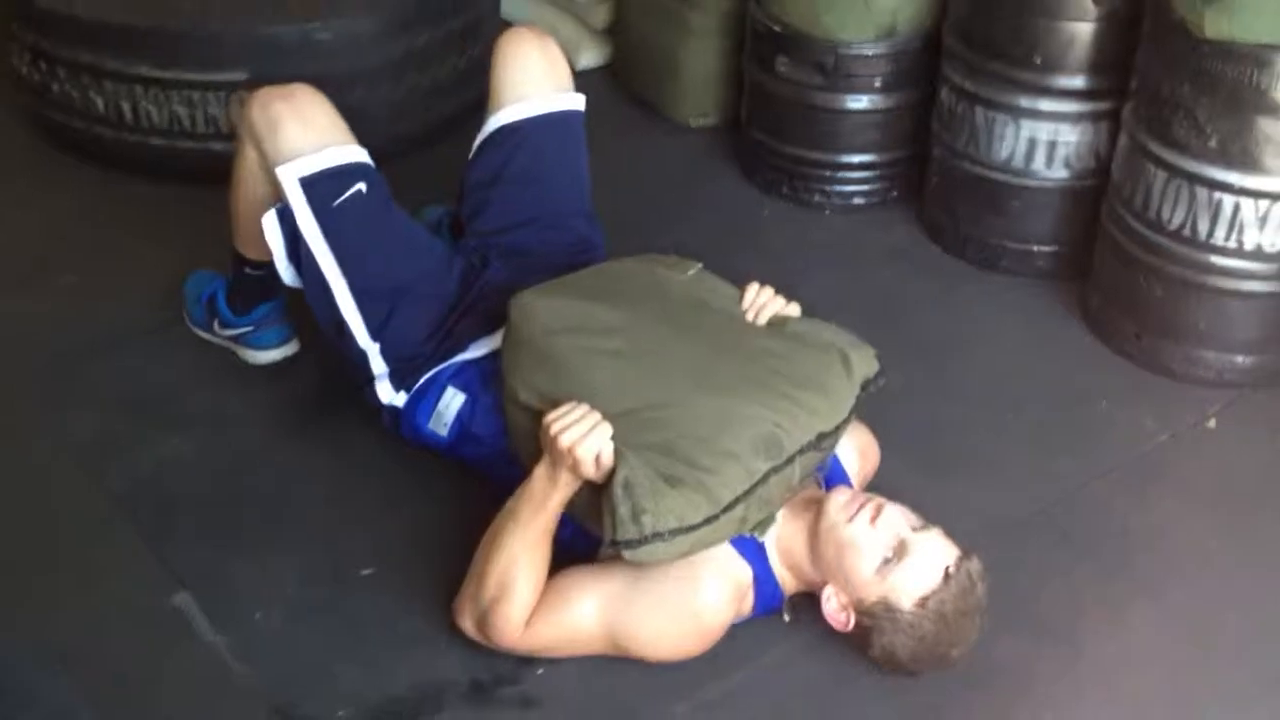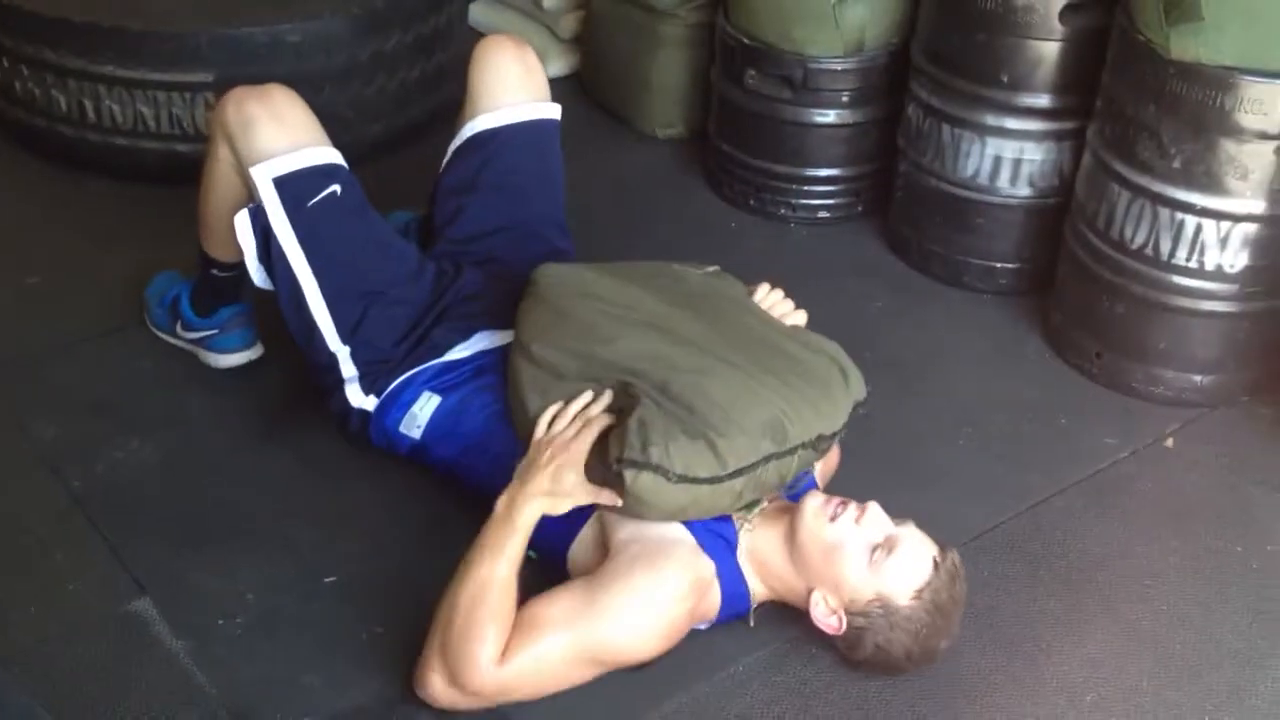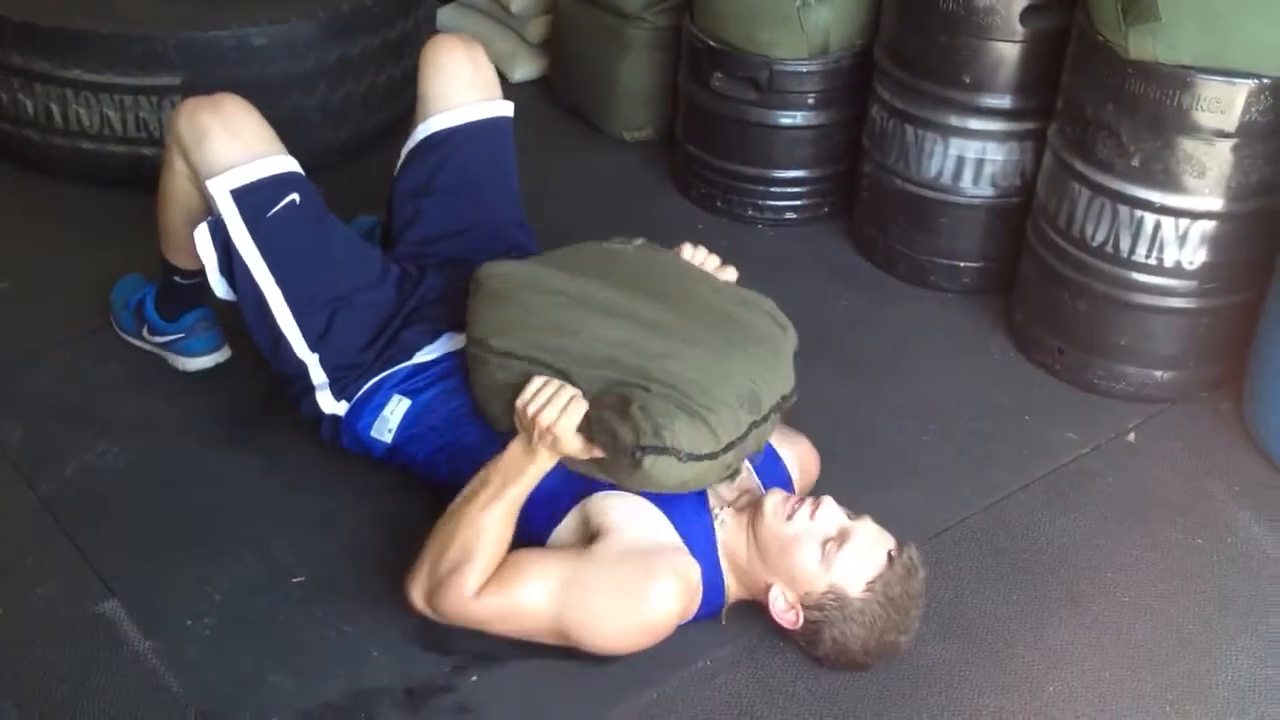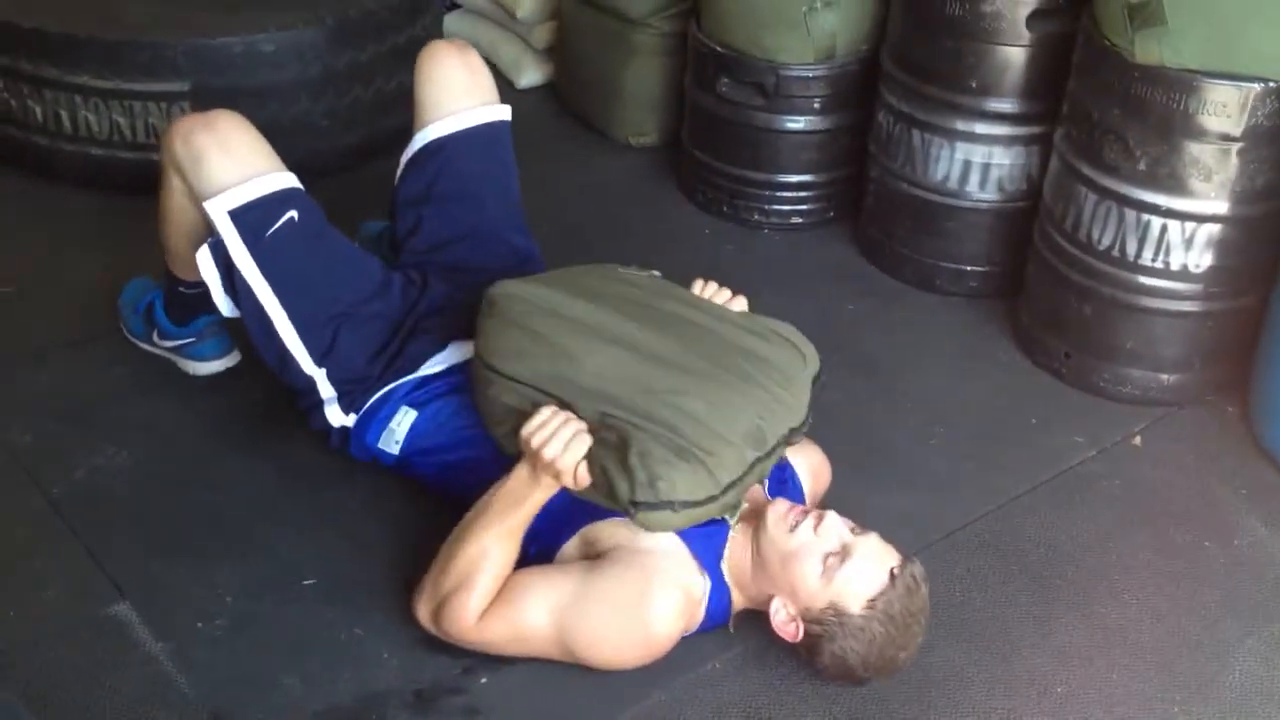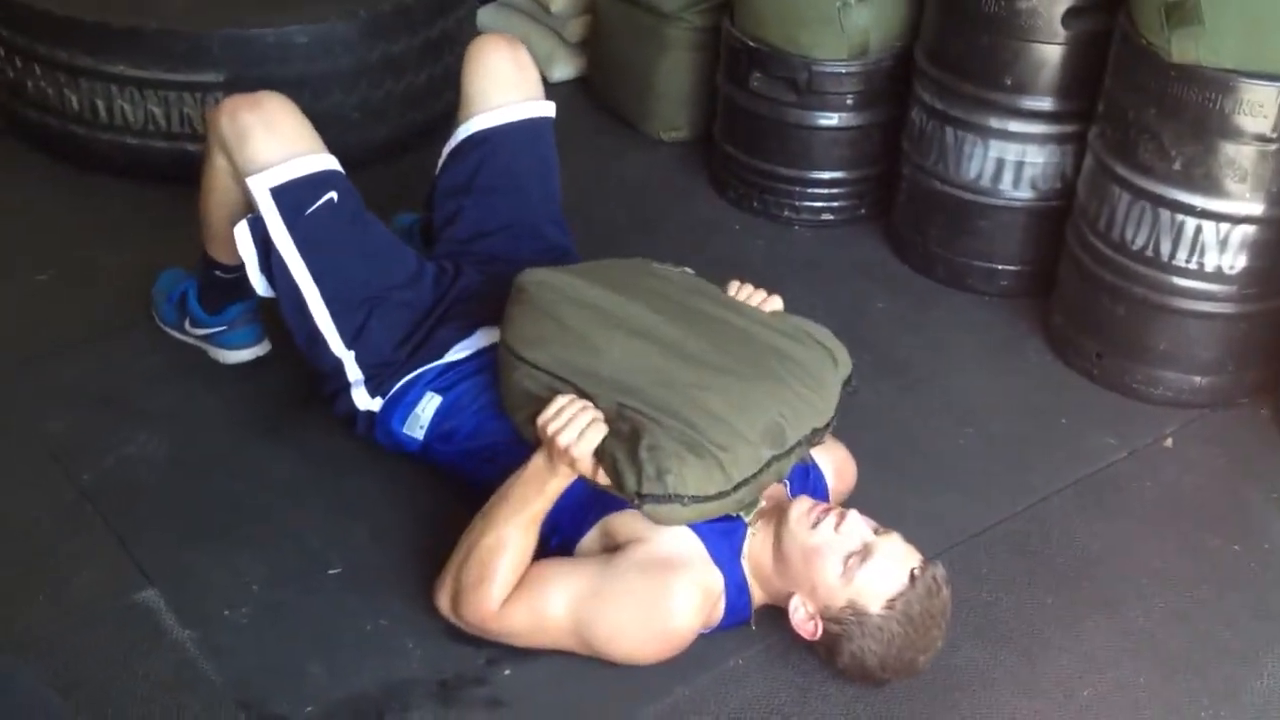
dt=1s
person 1, frame 1
left shoulder: (704, 599)
right shoulder: (843, 455)
left elbow: (487, 617)
left wrist: (557, 470)
right wrist: (771, 334)
left hip: (438, 360)
left knee: (280, 110)
right knee: (525, 46)
left ankle: (247, 309)
right ankle: (463, 233)
person 1, frame 2
left shoulder: (671, 590)
right shoulder: (801, 467)
left wrist: (526, 498)
left hip: (406, 366)
right hip: (524, 304)
left knee: (254, 111)
right knee: (503, 55)
left ankle: (211, 312)
right ankle: (433, 240)
person 1, frame 3
left shoulder: (652, 592)
right shoulder: (785, 464)
left elbow: (438, 590)
left wrist: (534, 446)
left hip: (377, 371)
left knee: (208, 120)
right knee: (453, 54)
left ankle: (175, 315)
right ankle: (383, 253)
person 1, frame 4
left shoulder: (656, 607)
right shoulder: (799, 471)
left elbow: (445, 611)
left wrist: (535, 477)
left hip: (386, 383)
left knee: (203, 138)
right knee: (449, 58)
left ankle: (184, 322)
right ankle: (360, 270)
person 1, frame 5
left shoulder: (677, 602)
right shoulder: (823, 471)
left elbow: (464, 602)
left wrist: (553, 466)
left hip: (411, 371)
left knee: (247, 119)
right knee: (495, 53)
left ankle: (217, 310)
right ankle: (435, 242)
